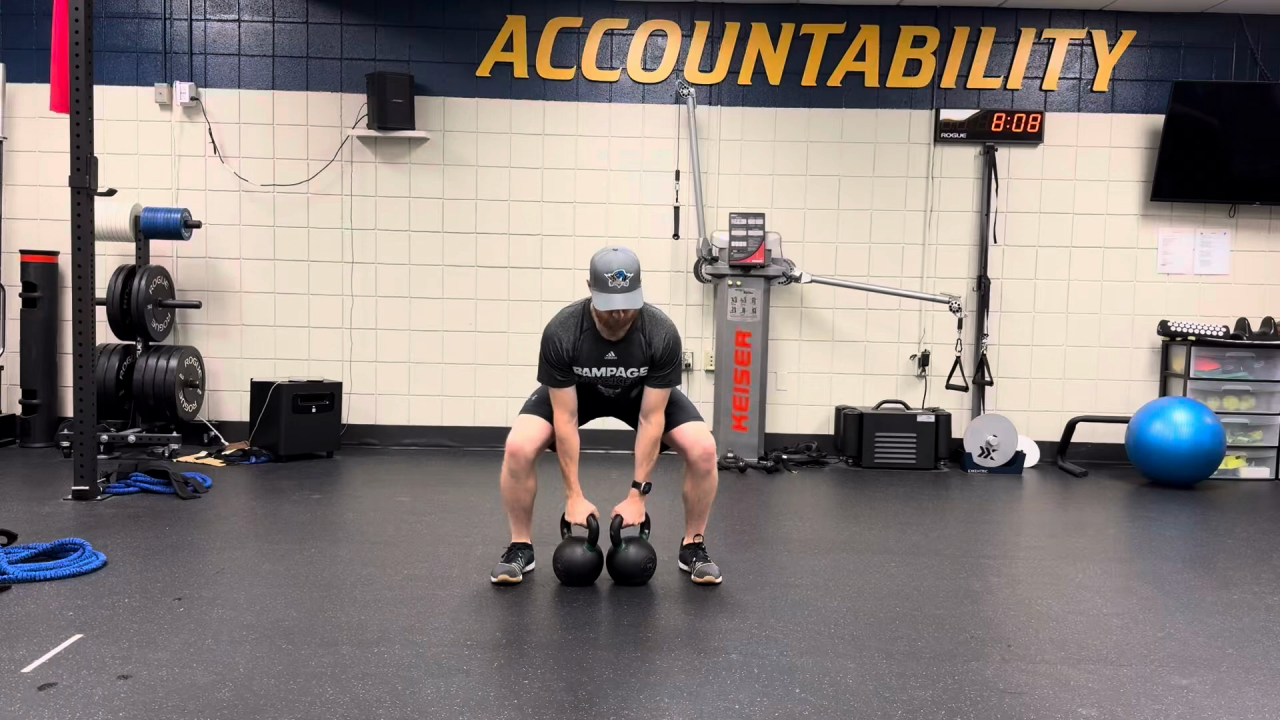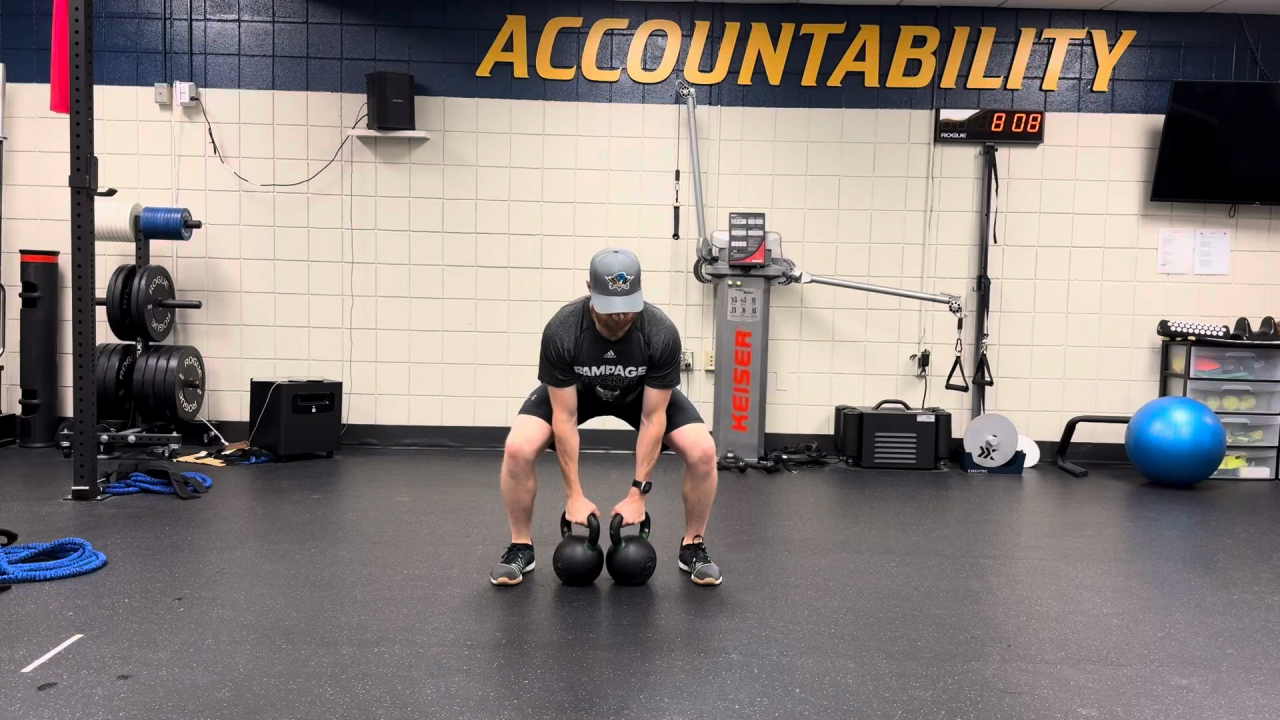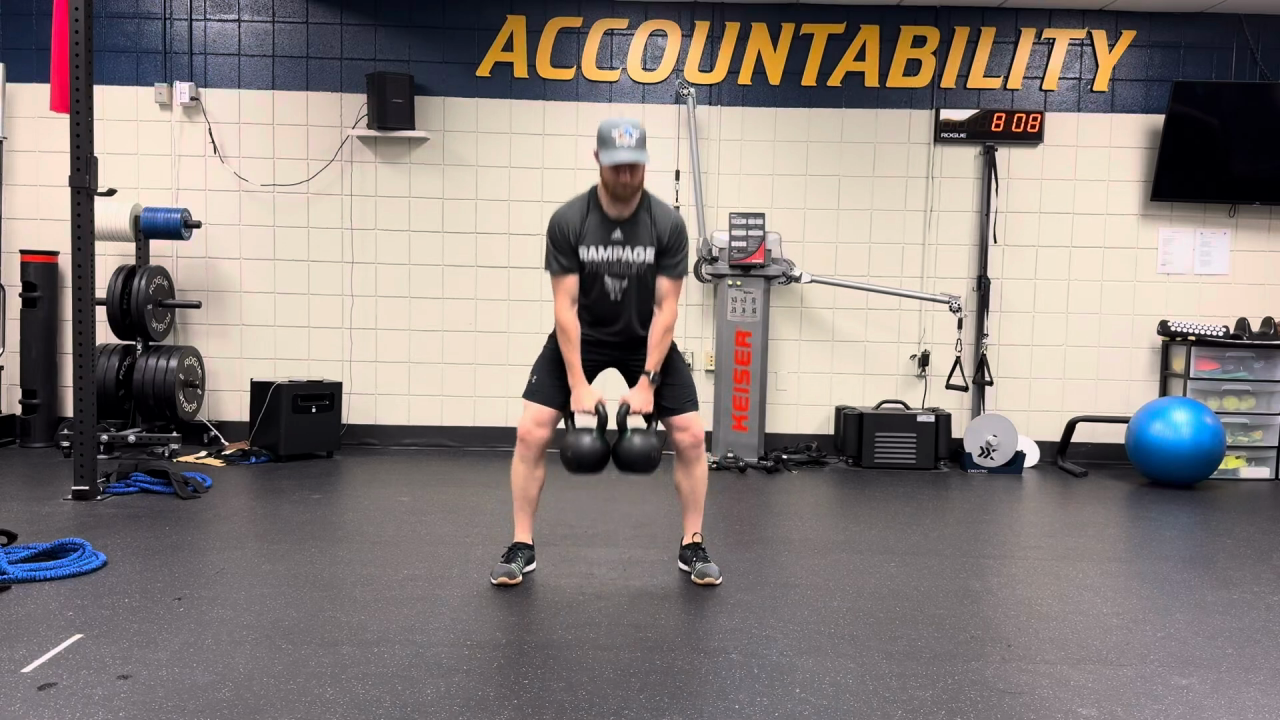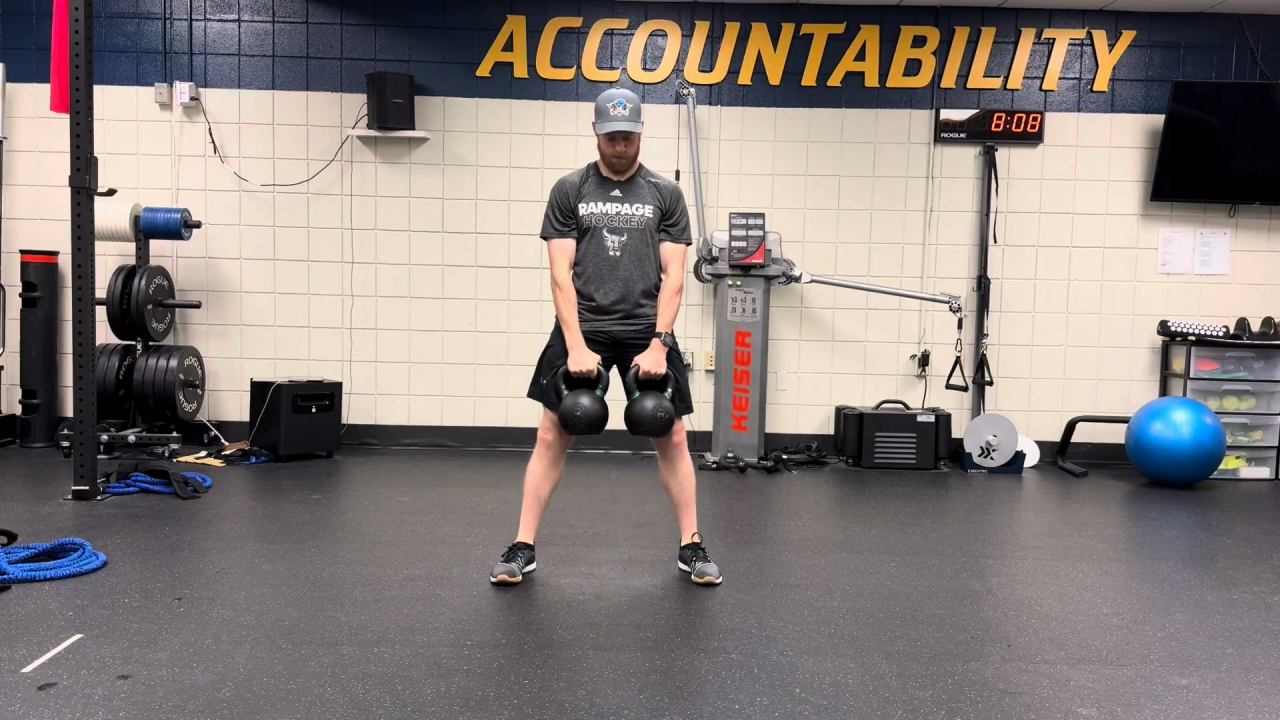
dt=0.5s
person 1, frame 1
left shoulder: (662, 333)
right shoulder: (561, 332)
left elbow: (652, 418)
right elbow: (565, 418)
left wrist: (637, 495)
right wrist: (574, 496)
left hip: (644, 392)
right hip: (575, 391)
left knee: (703, 449)
right knee: (519, 447)
left ankle: (693, 546)
right ankle: (520, 547)
person 1, frame 2
left shoulder: (661, 333)
right shoulder: (561, 331)
left elbow: (653, 418)
right elbow: (564, 417)
left wrist: (637, 494)
right wrist: (575, 495)
left hip: (642, 393)
right hip: (573, 392)
left knee: (702, 451)
right knee: (518, 447)
left ankle: (693, 547)
right ankle: (520, 547)
person 1, frame 3
left shoulder: (668, 223)
right shoulder: (568, 220)
left elbow: (666, 309)
right elbow: (565, 307)
left wrist: (647, 383)
right wrist: (577, 386)
left hip: (644, 339)
right hip: (582, 337)
left knee: (690, 436)
right knee: (532, 432)
left ankle: (693, 544)
right ankle: (521, 546)
person 1, frame 4
left shoulder: (666, 194)
right shoulder: (569, 190)
left elbow: (673, 275)
right elbow: (561, 273)
left wrist: (660, 342)
right wrist: (575, 344)
left hip: (647, 335)
right hip: (583, 332)
left knee: (672, 439)
right knee: (551, 438)
left ankle: (691, 545)
right ankle: (523, 547)
